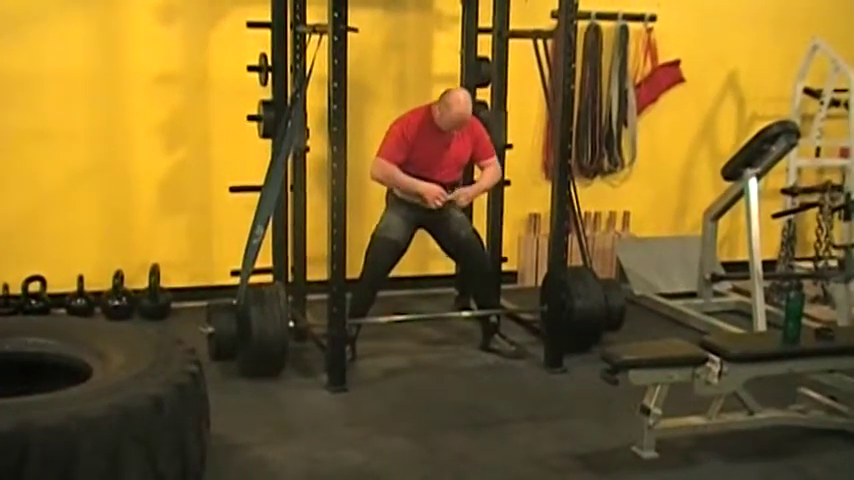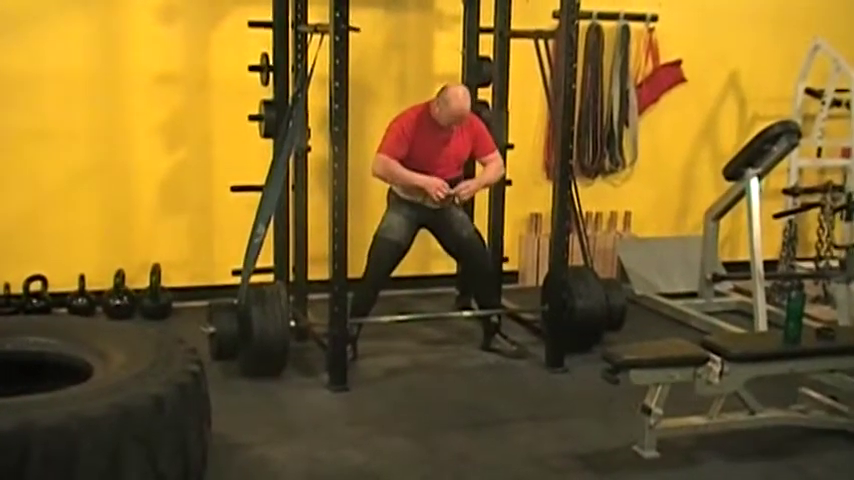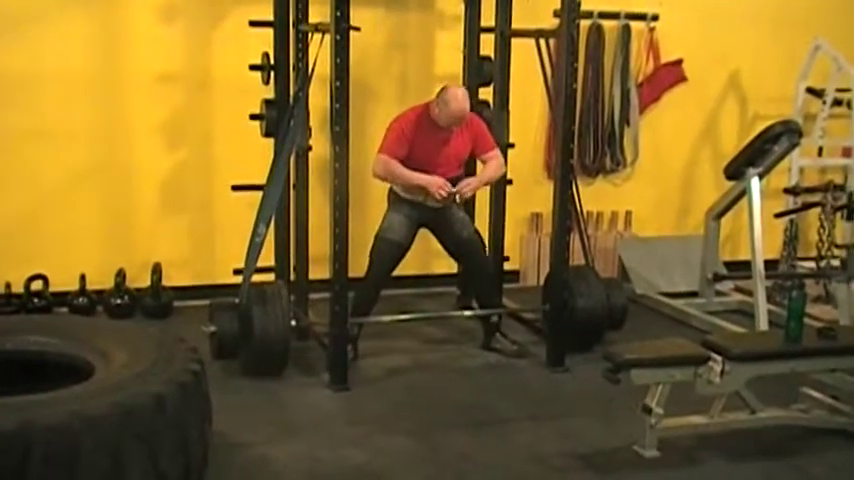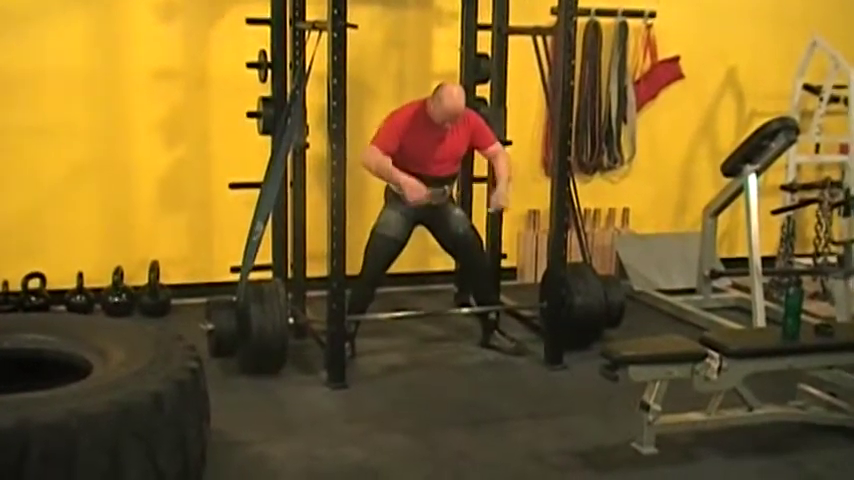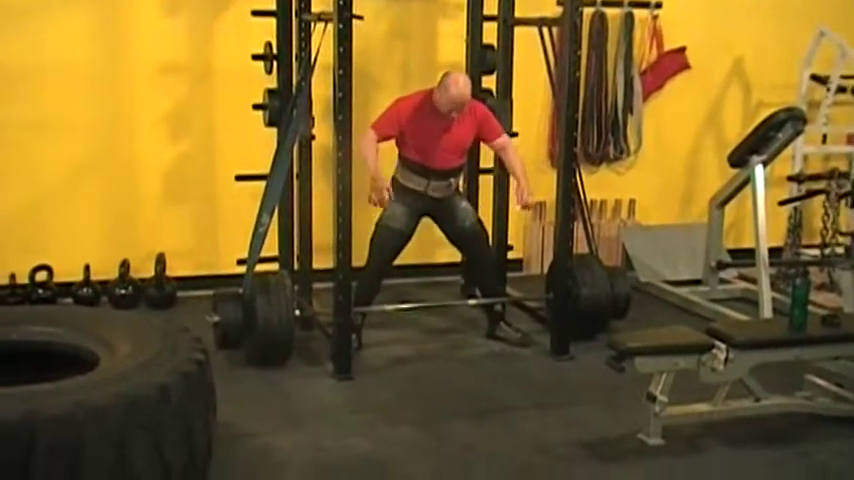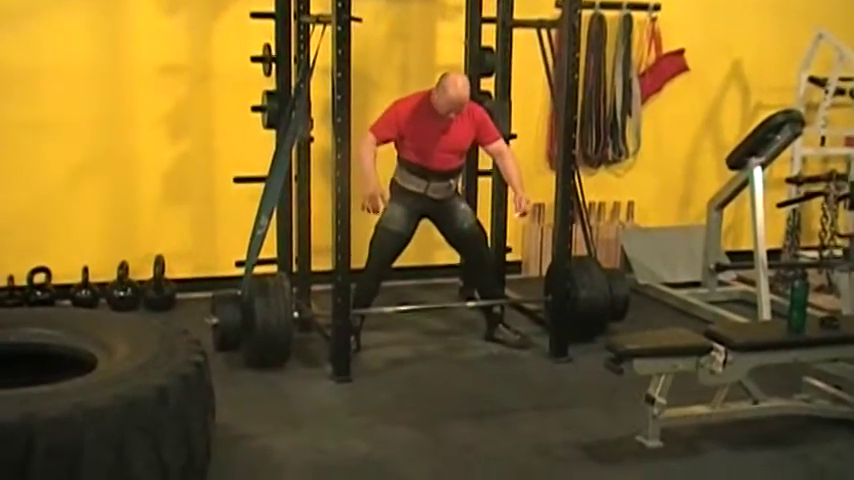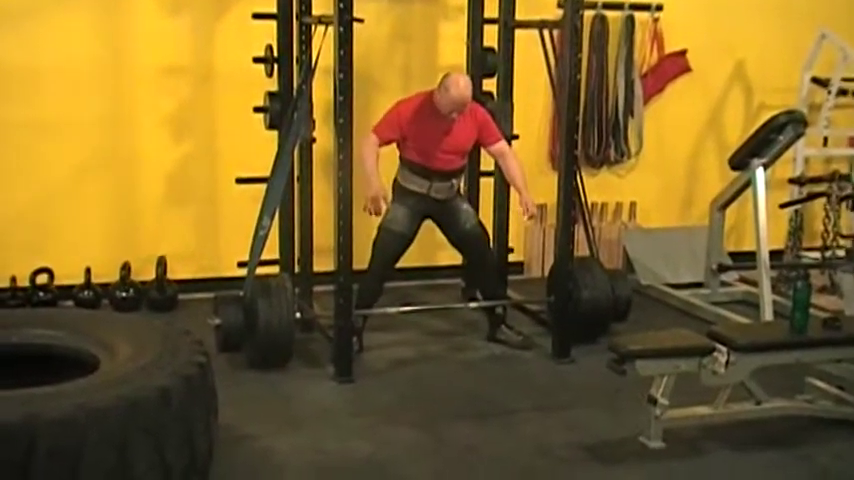
dt=0.2s
person 1, frame 1
left shoulder: (473, 128)
right shoulder: (409, 125)
left elbow: (493, 168)
right elbow: (379, 170)
left wrist: (474, 189)
right wrist: (422, 187)
left hip: (445, 206)
right hip: (404, 204)
left knee: (480, 262)
right knee: (375, 267)
left ankle: (491, 333)
right ankle: (348, 336)
person 1, frame 2
left shoulder: (473, 125)
right shoulder: (408, 122)
left elbow: (497, 164)
right elbow: (380, 166)
left wrist: (477, 183)
right wrist: (423, 181)
left hip: (447, 205)
right hip: (406, 204)
left knee: (481, 262)
right knee: (378, 268)
left ankle: (492, 333)
right ankle: (349, 336)
person 1, frame 3
left shoulder: (473, 124)
right shoulder: (408, 122)
left elbow: (496, 161)
right elbow: (381, 167)
left wrist: (477, 180)
right wrist: (425, 181)
left hip: (446, 204)
right hip: (406, 203)
left knee: (480, 262)
right knee: (378, 267)
left ankle: (493, 332)
right ankle: (350, 336)
person 1, frame 4
left shoulder: (470, 121)
right shoulder: (404, 118)
left elbow: (498, 153)
right elbow: (372, 158)
left wrist: (501, 186)
right wrist: (404, 181)
left hip: (443, 201)
right hip: (403, 201)
left knee: (477, 259)
right knee: (374, 264)
left ankle: (491, 329)
right ankle: (347, 333)
person 1, frame 5
left shoulder: (477, 112)
right shoulder: (408, 107)
left elbow: (505, 146)
right elbow: (369, 138)
left wrist: (521, 181)
right wrist: (376, 177)
left hip: (449, 193)
right hip: (408, 191)
left knee: (482, 251)
right knee: (379, 257)
left ankle: (497, 321)
right ankle: (354, 325)
person 1, frame 6
left shoulder: (475, 114)
right shoulder: (406, 109)
left elbow: (501, 151)
right elbow: (368, 142)
left wrist: (518, 190)
right wrist: (371, 183)
left hip: (448, 195)
right hip: (407, 193)
left knee: (480, 253)
right knee: (379, 258)
left ankle: (496, 323)
right ankle: (352, 327)
person 1, frame 7
left shoulder: (477, 115)
right shoulder: (408, 110)
left elbow: (503, 153)
right elbow: (371, 142)
left wrist: (523, 192)
right wrist: (374, 184)
left hip: (450, 196)
right hip: (410, 194)
left knee: (482, 254)
right knee: (382, 260)
left ankle: (498, 323)
right ankle: (355, 328)
